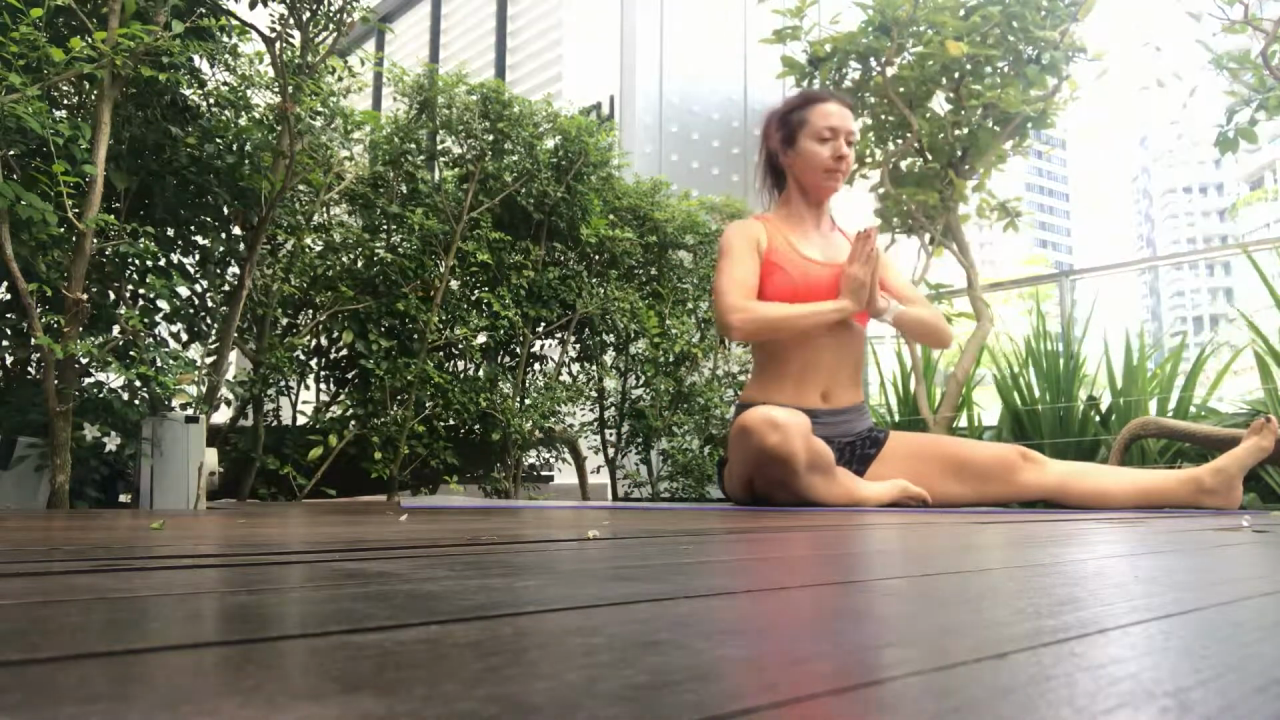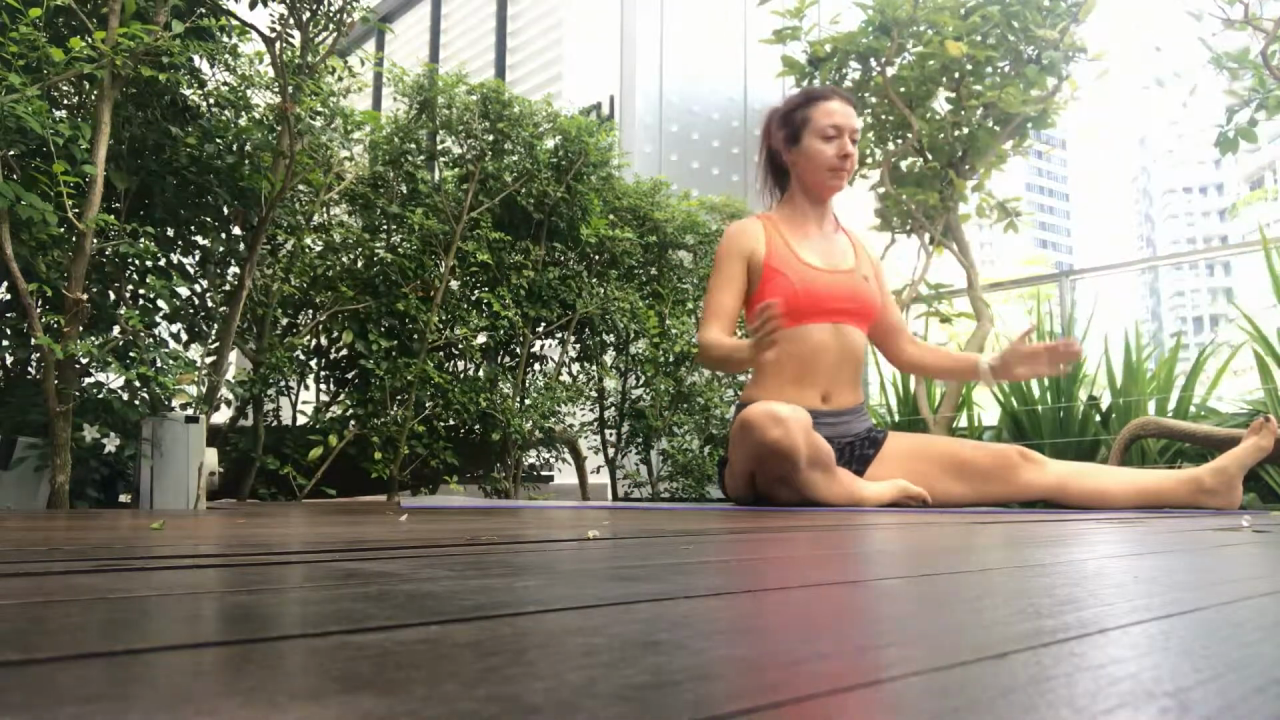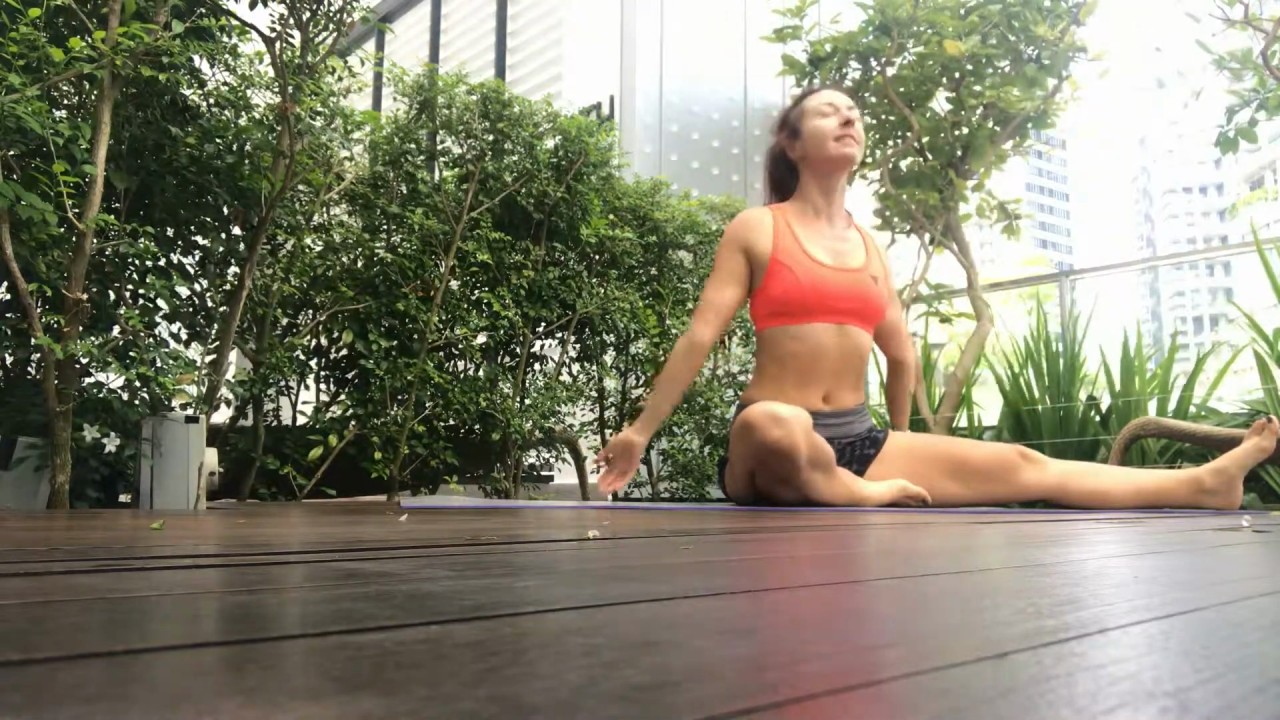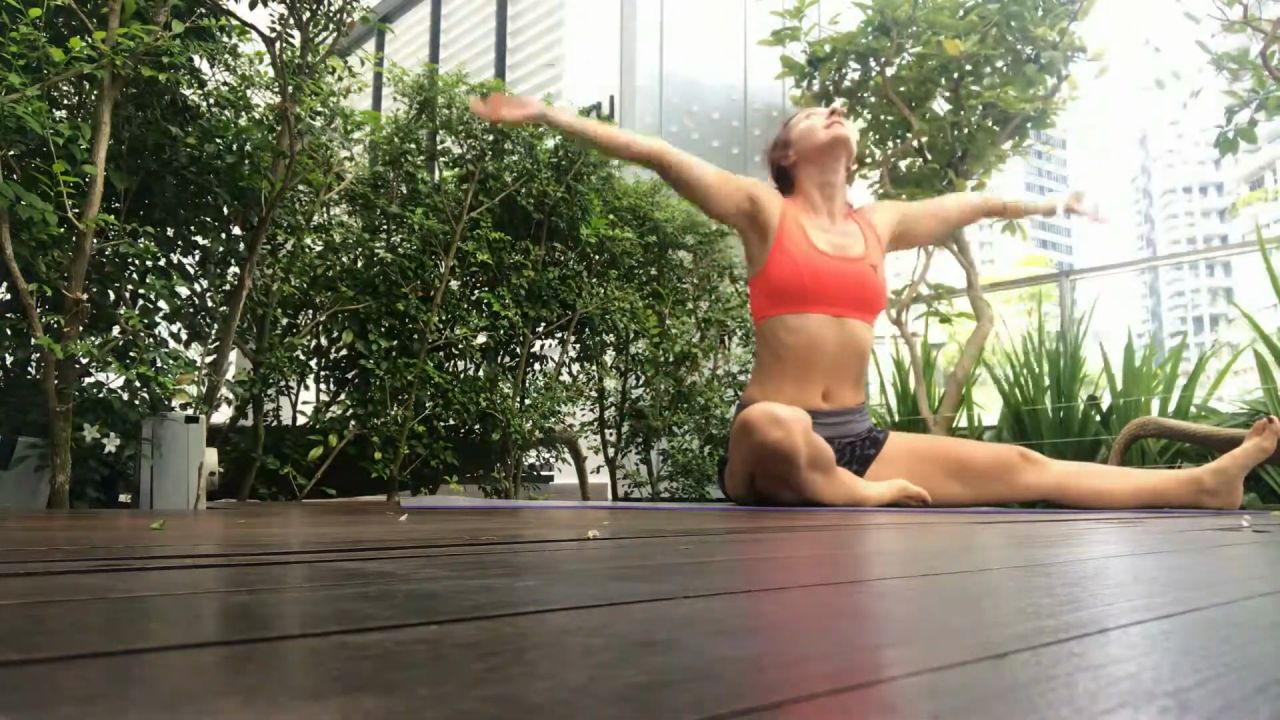
dt=0.5s
person 1, frame 1
left shoulder: (860, 247)
right shoulder: (749, 235)
left elbow: (940, 332)
right elbow: (737, 319)
left wrist: (879, 304)
right wrist: (844, 303)
left hip: (857, 437)
right hip: (772, 448)
left knee: (1020, 466)
right knee: (770, 429)
left ankle: (1201, 483)
right ankle: (867, 496)
person 1, frame 2
left shoulder: (857, 250)
right shoulder: (747, 238)
left elbow: (906, 352)
right elbow: (708, 344)
left wrist: (999, 363)
right wrist: (748, 350)
left hip: (861, 438)
right hip: (766, 447)
left knee: (1017, 465)
right knee: (769, 421)
left ankle: (1204, 485)
right ankle: (863, 497)
person 1, frame 3
left shoulder: (869, 247)
right shoulder: (755, 230)
left elbow: (902, 355)
right elbow: (701, 334)
left wrist: (896, 448)
right wrist: (639, 435)
left hip: (860, 438)
right hip: (770, 449)
left knee: (1020, 466)
right knee: (774, 424)
left ankle: (1200, 485)
right ankle: (863, 498)
person 1, frame 4
left shoulder: (878, 226)
right shoulder: (767, 214)
left elbow: (967, 207)
right elbow: (661, 158)
left wrist: (1046, 202)
right wrist: (551, 117)
left hip: (860, 439)
right hip: (779, 443)
left knee: (1022, 468)
right knee: (770, 427)
left ankle: (1206, 479)
right ankle: (860, 505)
